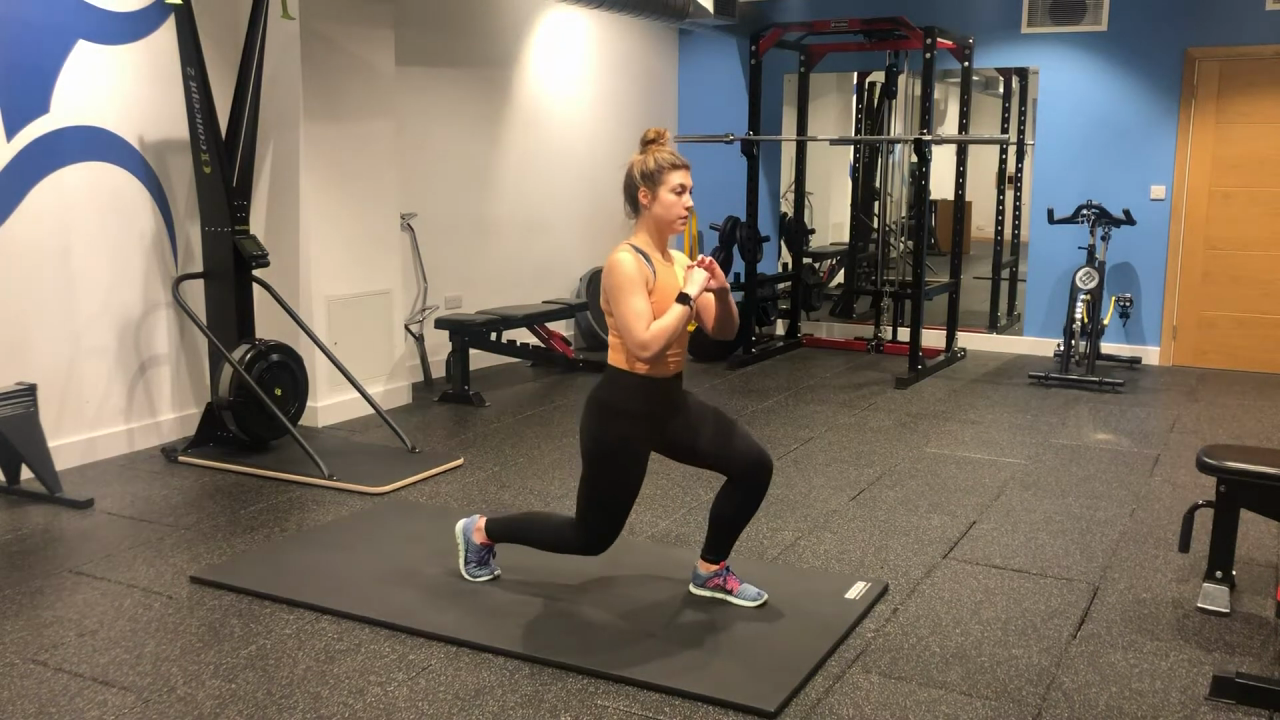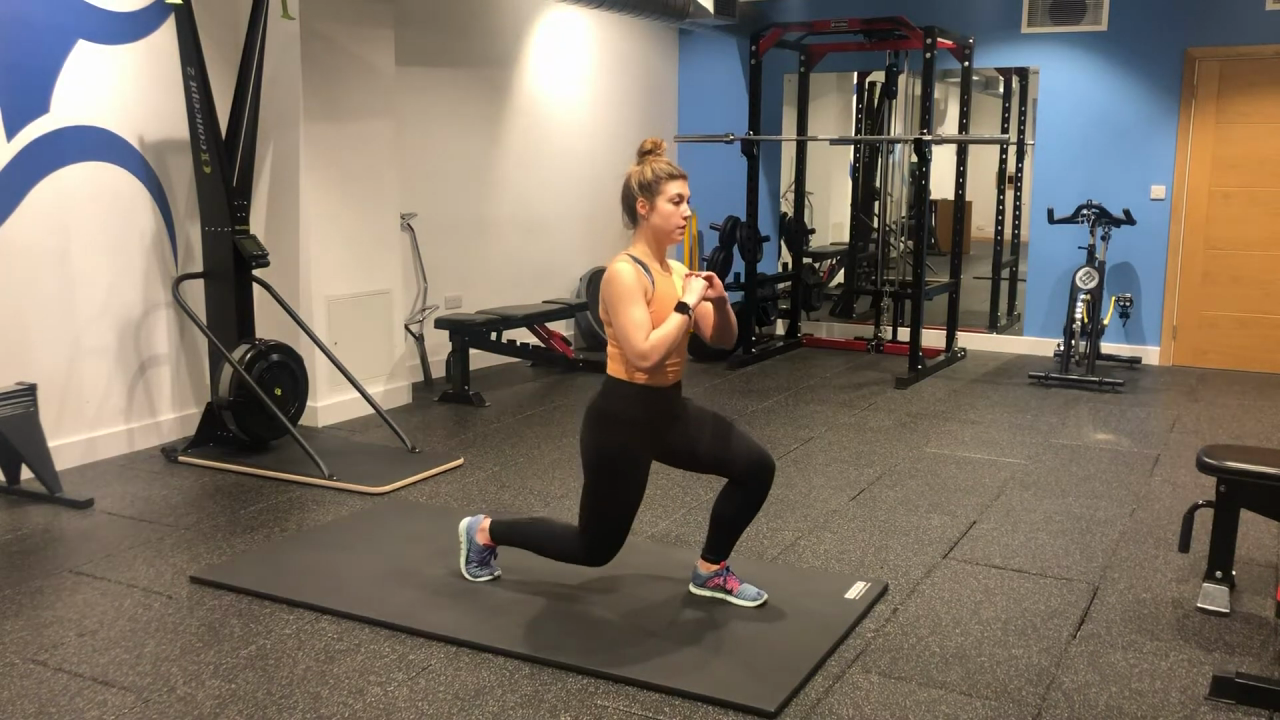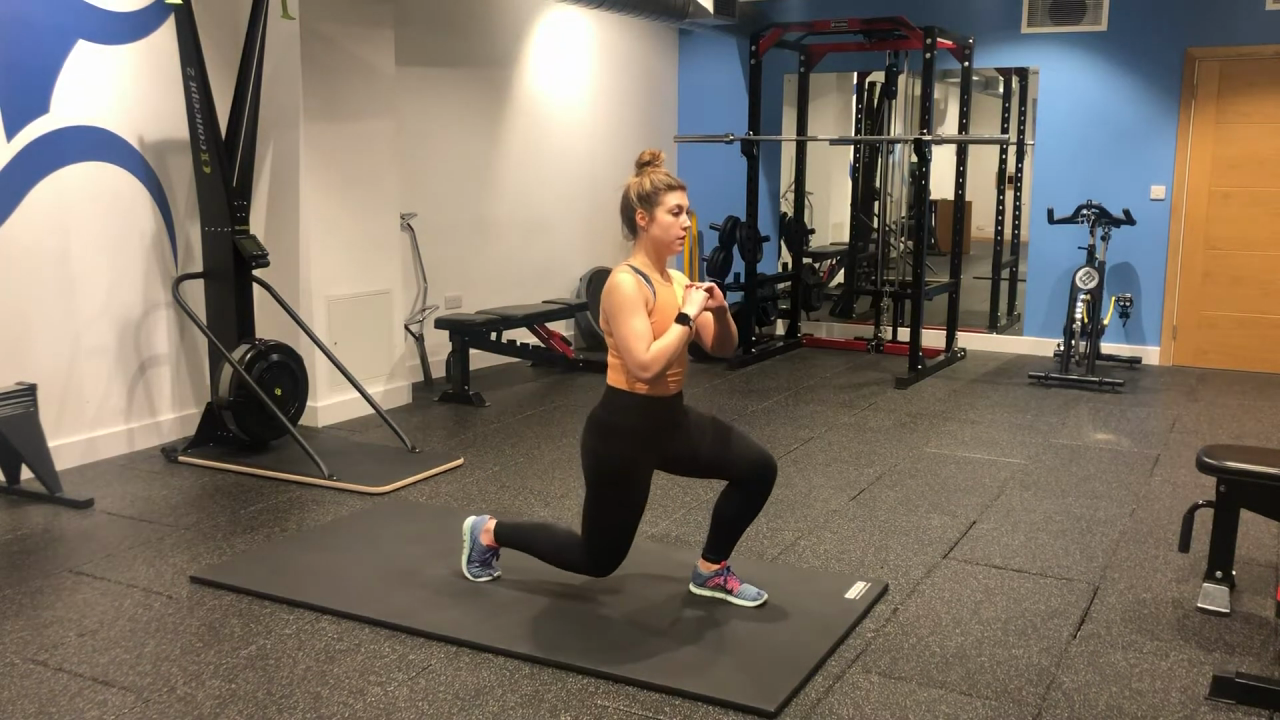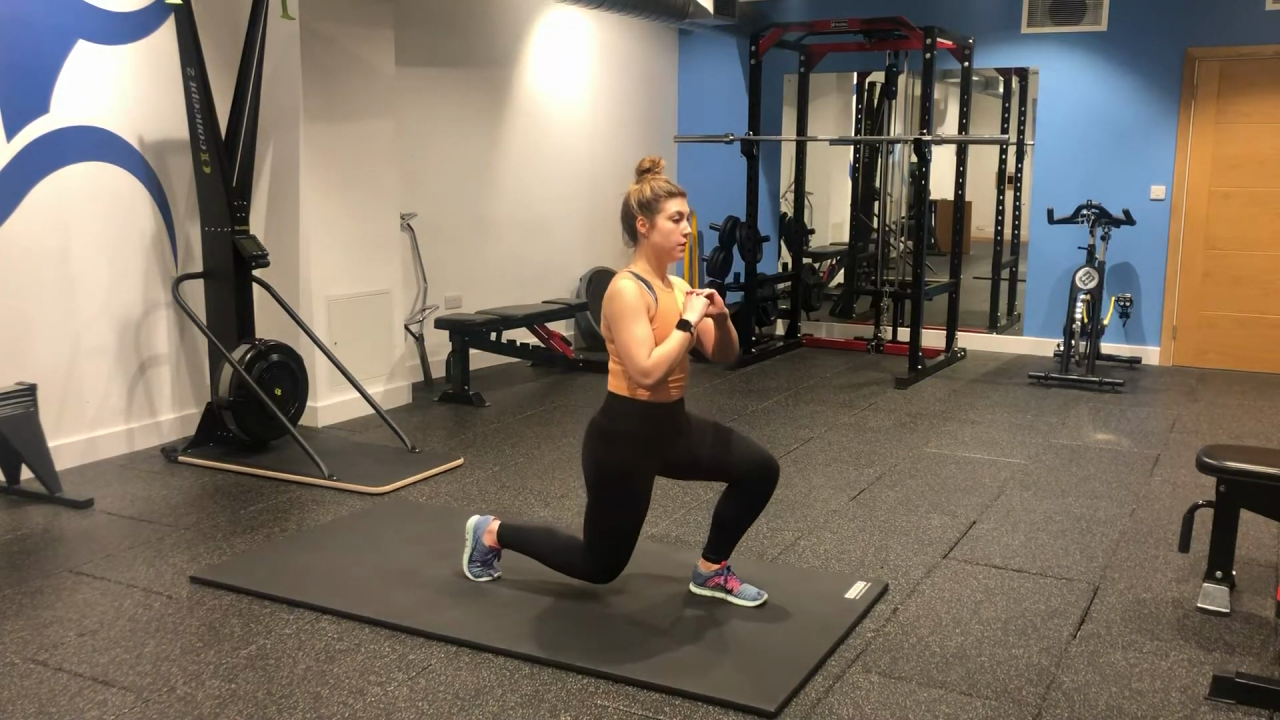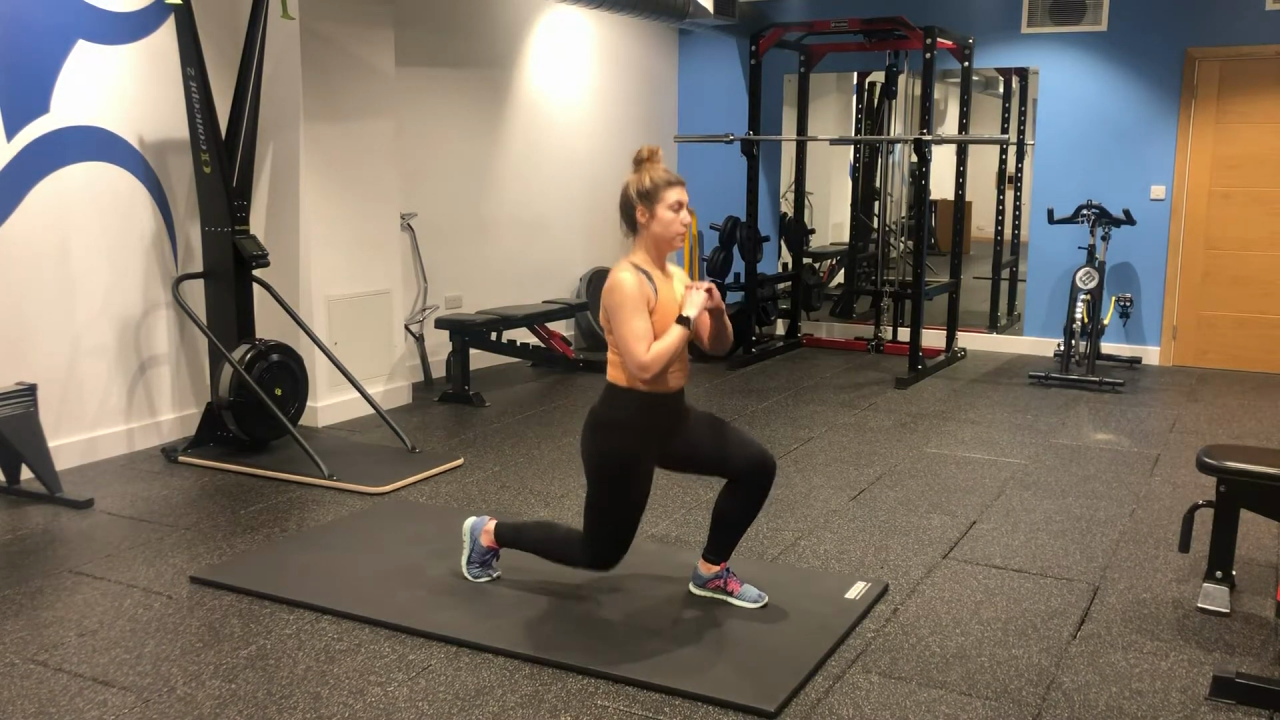
dt=0.3s
person 1, frame 1
left shoulder: (678, 260)
right shoulder: (625, 263)
left elbow: (725, 331)
right elbow: (644, 345)
left wrist: (720, 291)
right wrist: (689, 294)
left hip: (670, 401)
right hip: (622, 407)
left knee: (754, 465)
right knee: (593, 535)
left ankle: (710, 572)
right ankle: (481, 531)
person 1, frame 2
left shoulder: (675, 270)
right shoulder: (624, 273)
left elbow: (723, 340)
right elbow: (644, 355)
left wrist: (719, 300)
right wrist: (687, 303)
left hip: (669, 409)
right hip: (622, 416)
left knee: (756, 467)
right knee: (596, 546)
left ankle: (710, 571)
right ankle: (484, 532)
person 1, frame 3
left shoulder: (675, 280)
right shoulder: (625, 284)
left elbow: (724, 350)
right elbow: (645, 366)
left wrist: (719, 311)
right wrist: (688, 314)
left hip: (670, 418)
right hip: (623, 427)
left knee: (758, 468)
right knee: (599, 558)
left ankle: (710, 571)
right ankle: (488, 532)
person 1, frame 4
left shoulder: (677, 287)
right shoulder: (627, 290)
left elbow: (725, 356)
right elbow: (646, 373)
left wrist: (719, 317)
right wrist: (688, 321)
left hip: (671, 424)
right hip: (624, 433)
left knee: (760, 470)
right knee: (601, 565)
left ankle: (710, 571)
right ankle: (492, 533)
person 1, frame 5
left shoulder: (675, 277)
right shoulder: (626, 282)
left elbow: (719, 347)
right elbow: (643, 367)
left wrist: (716, 311)
right wrist: (687, 316)
left hip: (672, 416)
right hip: (624, 424)
left knee: (757, 466)
right knee: (601, 553)
left ankle: (711, 571)
right ankle: (489, 532)
